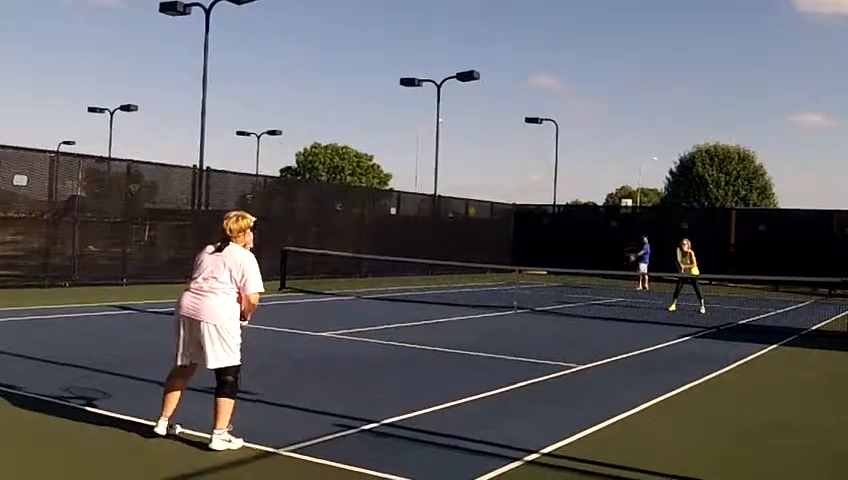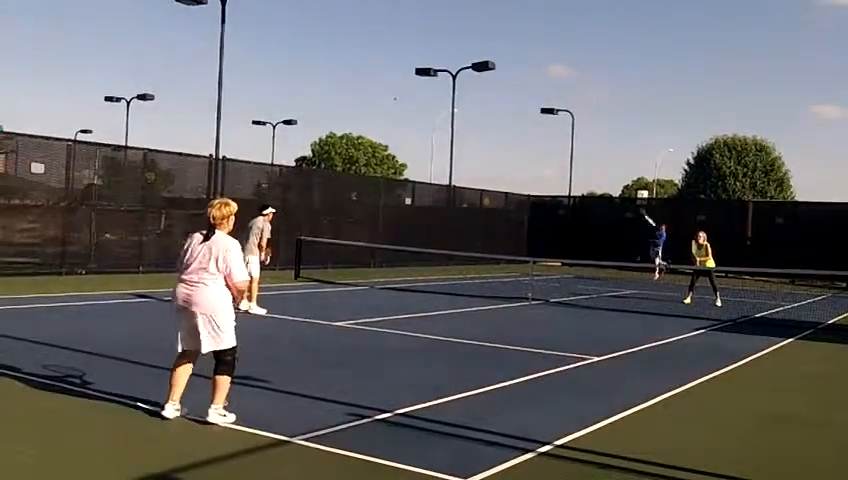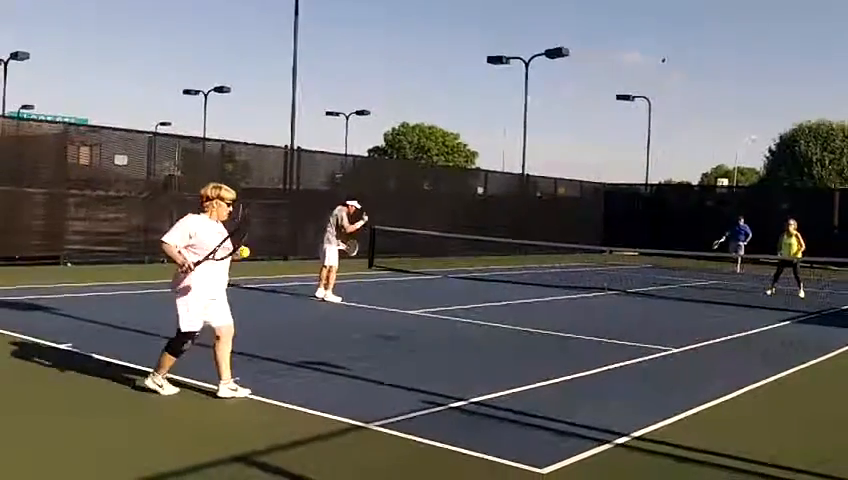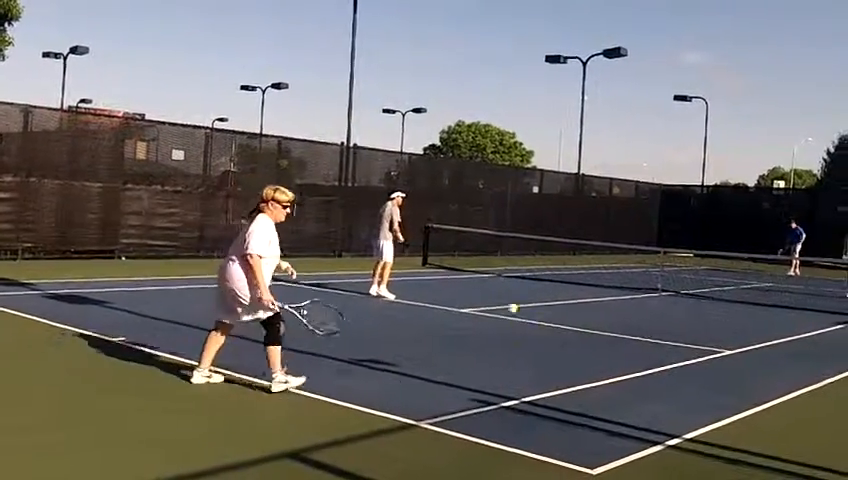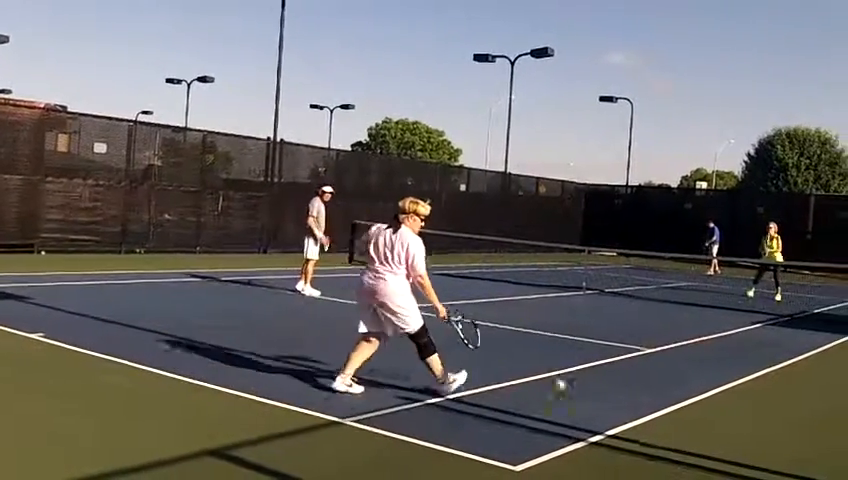
dt=1s
person 1, frame 1
left shoulder: (207, 251)
right shoulder: (245, 258)
right elbow: (252, 298)
right wrist: (245, 314)
left hip: (188, 308)
right hip: (218, 316)
left knee: (183, 367)
right knee: (228, 375)
left ankle: (163, 421)
right ankle: (220, 435)
person 1, frame 2
left shoulder: (192, 239)
right shoulder: (230, 245)
left elbow: (182, 269)
right elbow: (239, 285)
right wrist: (235, 295)
left hip: (185, 299)
right hip: (212, 304)
left knee: (188, 352)
right knee: (226, 356)
left ankle: (172, 405)
right ankle: (217, 410)
person 1, frame 3
left shoulder: (219, 227)
right shoulder: (192, 222)
right elbow: (166, 244)
left wrist: (234, 253)
right wrist: (181, 260)
left hip: (215, 290)
right hip: (193, 288)
left knee: (225, 332)
right knee: (186, 335)
left ankle: (226, 383)
right ankle: (157, 377)
person 1, frame 4
left shoulder: (263, 224)
right shoulder: (262, 225)
right elbow: (252, 257)
left wrist: (281, 263)
right wrist: (263, 289)
left hip: (233, 279)
right hip: (243, 281)
left knee: (224, 325)
right knee: (274, 324)
left ankle: (201, 371)
right ankle: (278, 378)
person 1, frame 5
left shoulder: (378, 229)
right shoulder: (413, 241)
left elbow: (360, 248)
right elbow: (420, 277)
right wrist: (437, 305)
left hip: (369, 286)
right hip: (392, 291)
left knee: (371, 338)
right knee: (420, 336)
left ankle: (343, 378)
right ankle: (443, 380)
